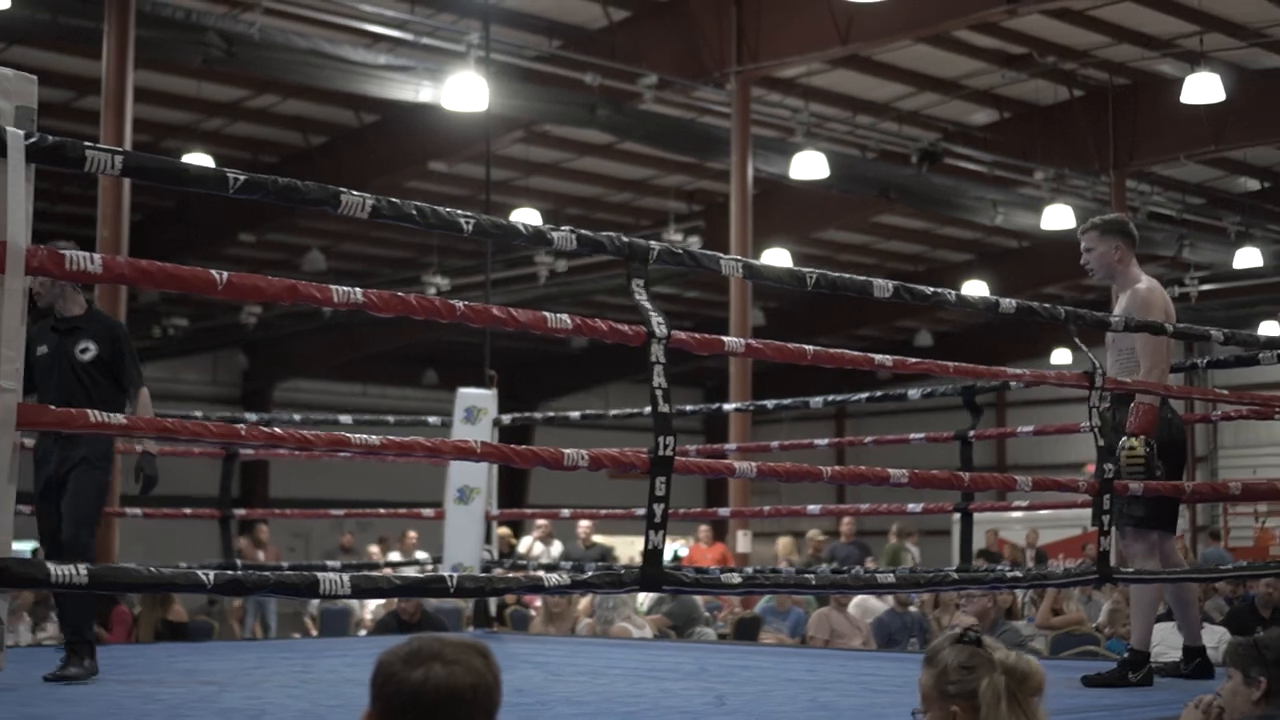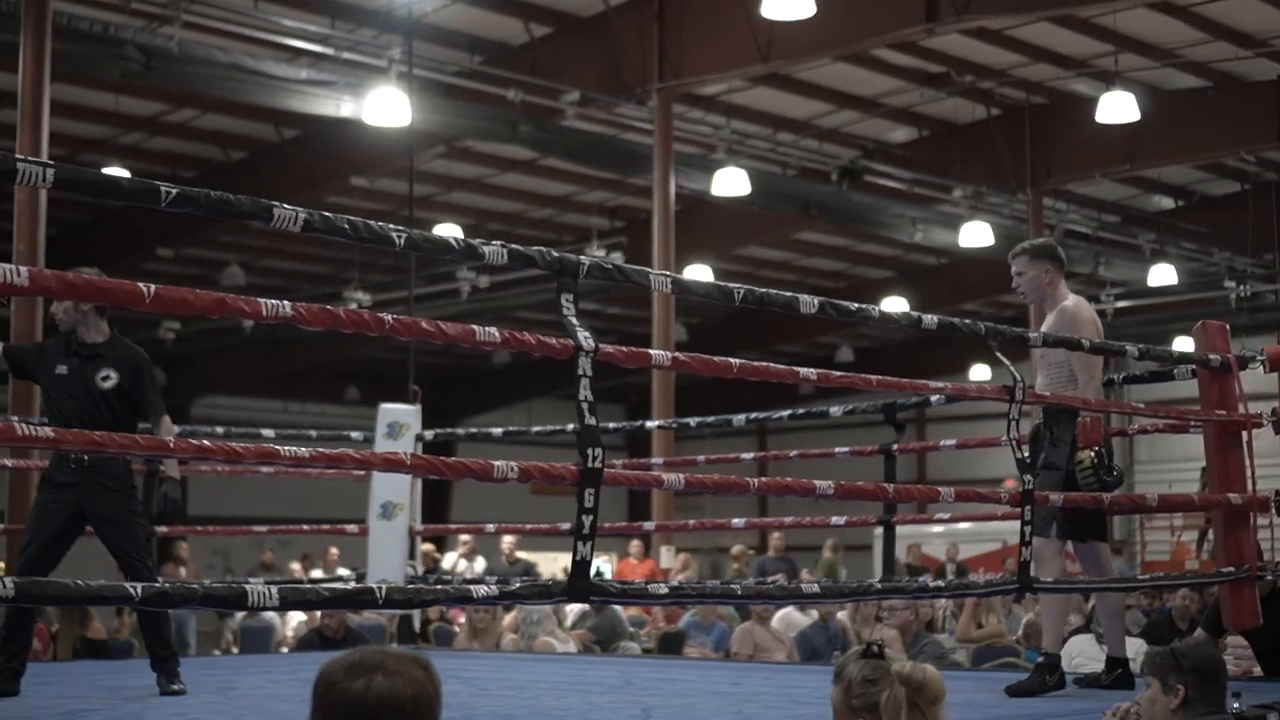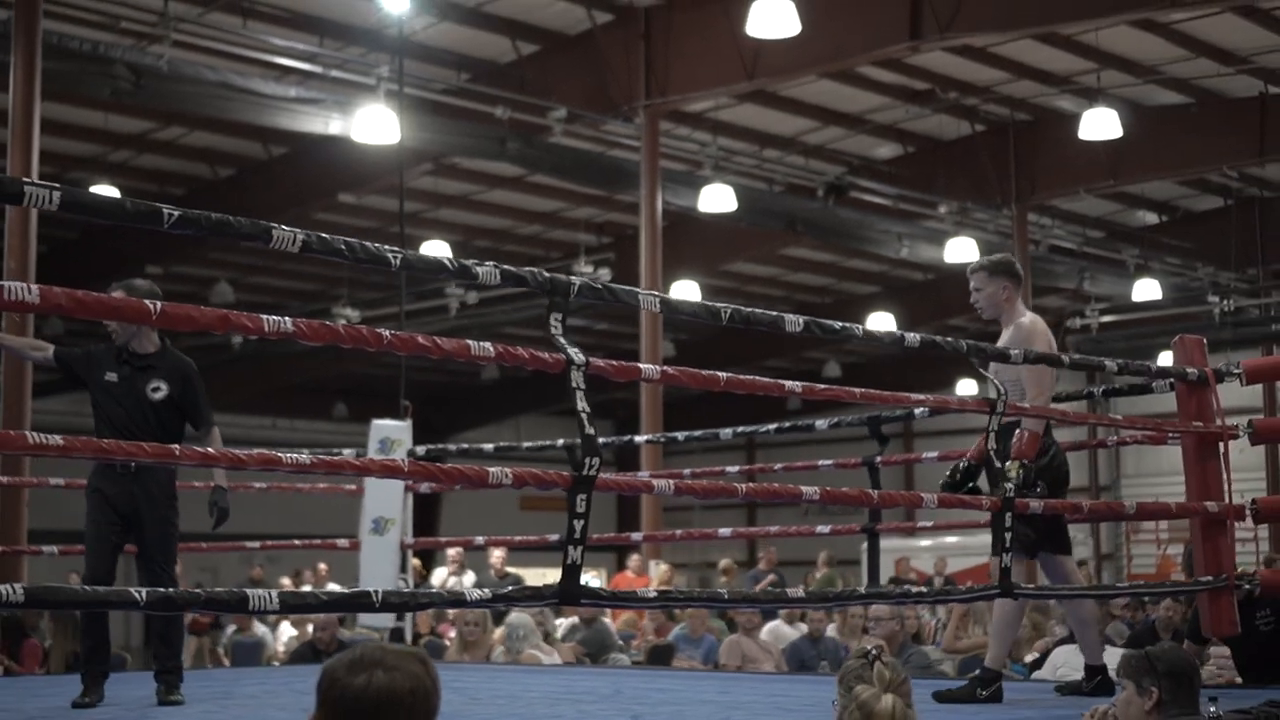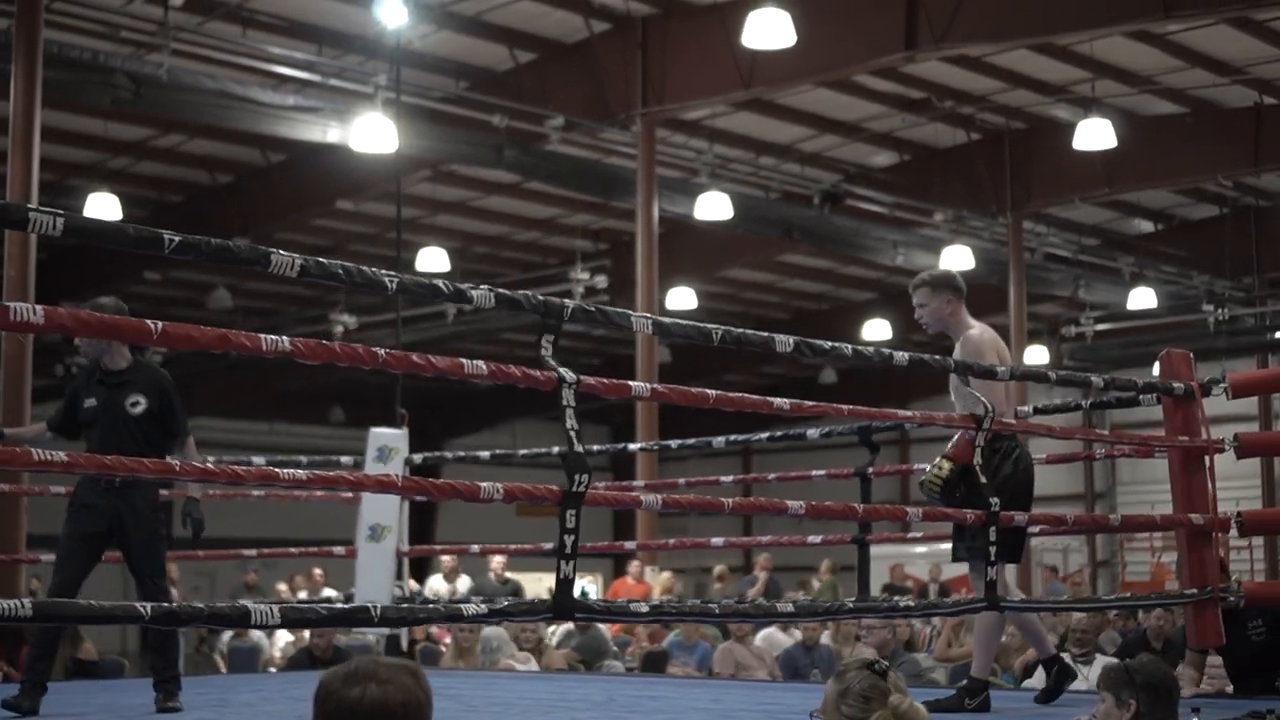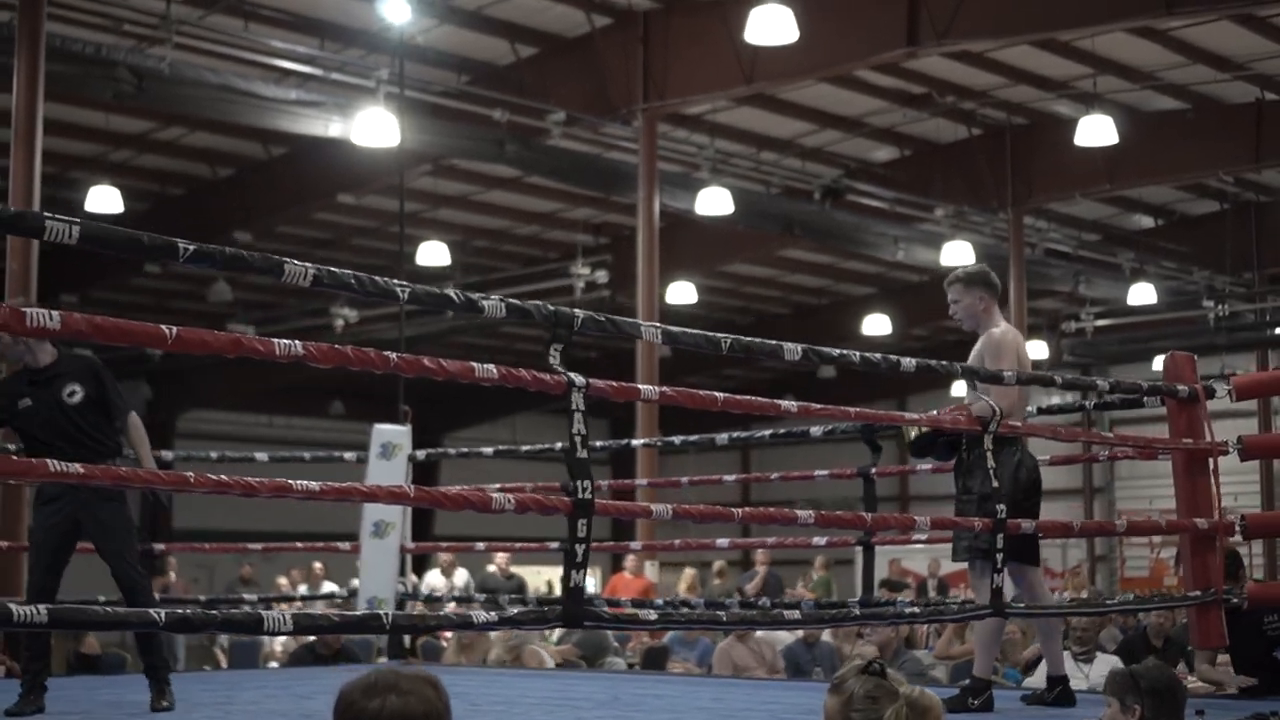
dt=0.4s
person 1, frame 1
left shoulder: (1143, 294)
right shoulder: (1129, 297)
left elbow: (1151, 374)
left wrist: (1136, 436)
right wrist: (1114, 429)
left hip: (1143, 427)
right hip: (1136, 428)
left knee: (1139, 542)
right knee: (1159, 545)
left ankle: (1138, 661)
right ankle: (1195, 653)
person 1, frame 2
left shoulder: (1072, 311)
right shoulder: (1057, 318)
left elbow: (1090, 385)
left wrist: (1087, 448)
right wrist: (1040, 440)
left hip: (1072, 439)
right hip: (1061, 439)
left knee: (1046, 547)
right knee: (1094, 556)
left ankle: (1050, 664)
right ankle: (1117, 665)
person 1, frame 3
left shoulder: (1027, 329)
right shoulder: (1011, 334)
left elbow: (1037, 404)
left wrist: (1019, 461)
right wrist: (972, 460)
left hip: (1029, 456)
right hip: (1022, 457)
left knee: (1012, 566)
right knee: (1059, 568)
left ankle: (989, 679)
right ankle: (1096, 672)
person 1, frame 4
left shoulder: (975, 340)
right shoulder: (968, 344)
left elbow: (993, 411)
left wrist: (951, 460)
right wrist: (956, 462)
left hip: (996, 464)
right hip: (987, 465)
left knee: (985, 576)
right knee: (990, 578)
left ankle: (976, 689)
right ankle: (1053, 661)
person 1, frame 5
left shoulder: (999, 338)
right shoulder: (997, 341)
left elbow: (1005, 404)
left wrist: (948, 419)
right wrist: (958, 429)
left hip: (996, 463)
right hip: (1001, 462)
left knee: (985, 574)
right knee: (1026, 575)
left ankle: (979, 688)
right ankle: (1058, 682)
person 2, frame 1
left shoulder: (107, 330)
right shoulder: (39, 337)
left elbow: (138, 393)
right elbow: (20, 392)
left wrist: (148, 450)
left hip: (90, 450)
right hip: (49, 449)
left knee: (74, 545)
right knee: (56, 554)
left ankle: (82, 650)
right ankle: (78, 651)
person 2, frame 2
left shoulder: (129, 358)
right shoulder: (50, 355)
left elbow: (160, 420)
left wrist: (171, 474)
left hip: (109, 479)
right hip: (61, 476)
left knee: (141, 574)
left ankle: (167, 669)
person 2, frame 3
left shoulder: (179, 369)
right shoulder: (100, 360)
left elbow: (208, 430)
right elbow: (41, 352)
left wrist: (219, 485)
left hip: (154, 484)
right hip: (107, 482)
left knee: (161, 584)
right knee: (96, 583)
left ankle: (168, 680)
right ankle: (93, 682)
person 2, frame 4
left shoulder: (155, 381)
right shoulder: (84, 384)
left elbow: (184, 442)
right elbow: (53, 429)
left wrist: (192, 497)
left hip: (139, 497)
right hip: (91, 496)
left knee: (154, 595)
right knee: (60, 592)
person 2, frame 5
left shoulder: (85, 368)
left elbow: (128, 419)
left wrist: (152, 473)
left hip: (101, 487)
right hip: (54, 495)
left knee: (134, 583)
right knee: (39, 592)
left ankle: (159, 682)
right ankle: (32, 691)
